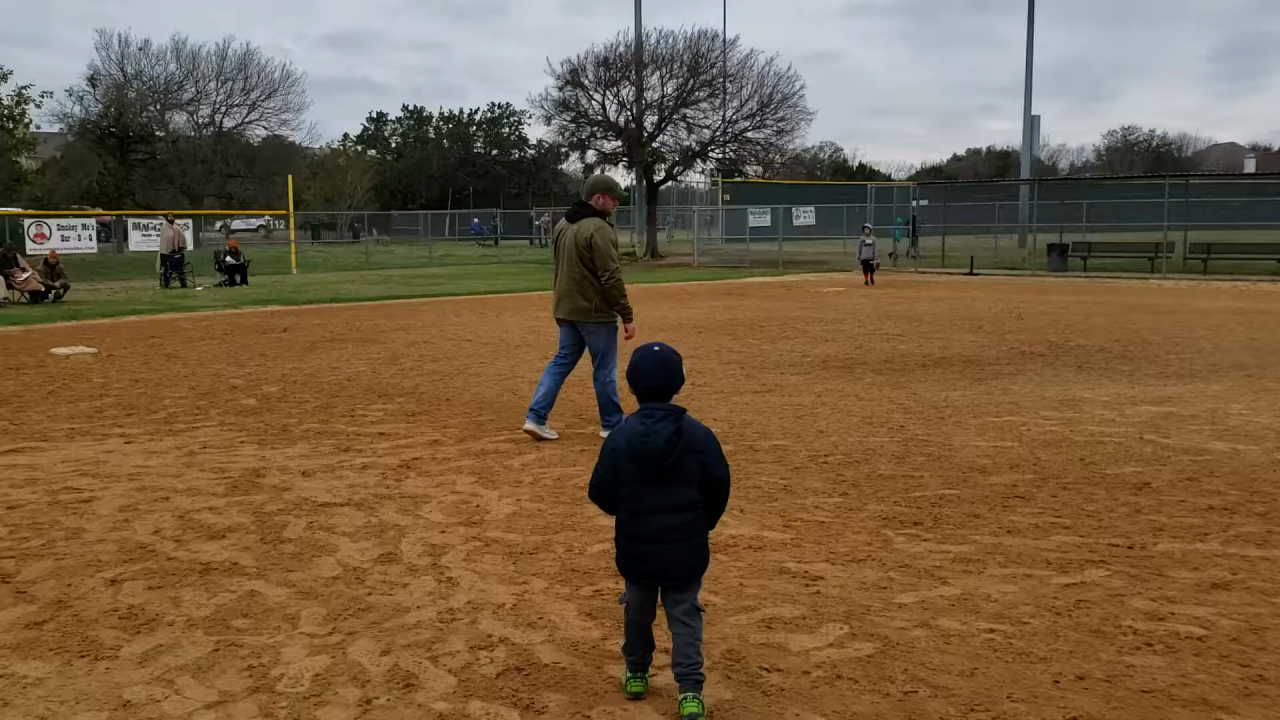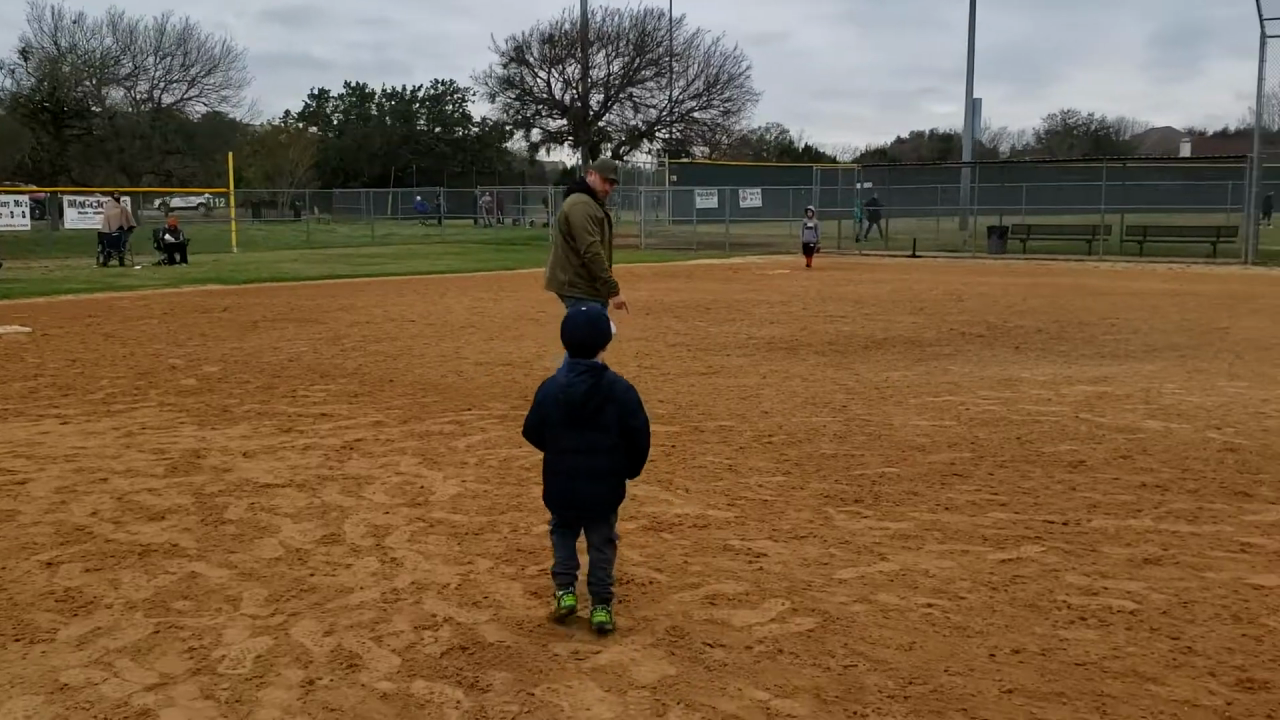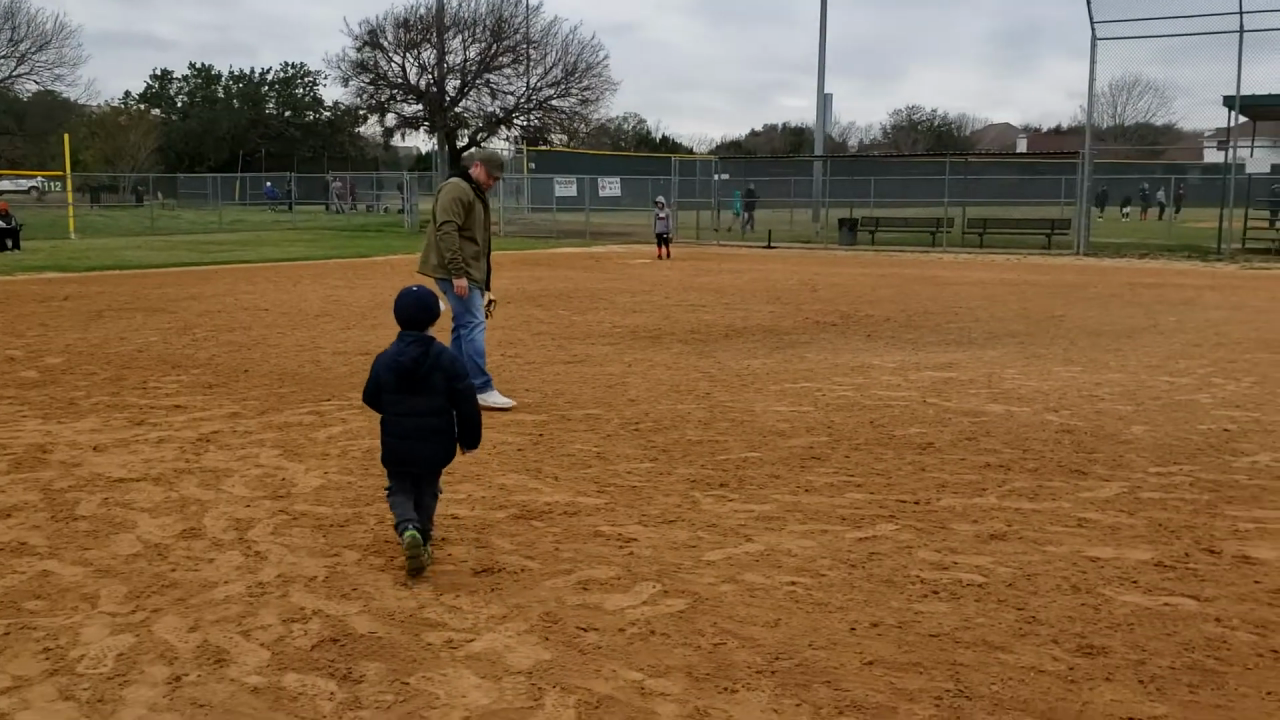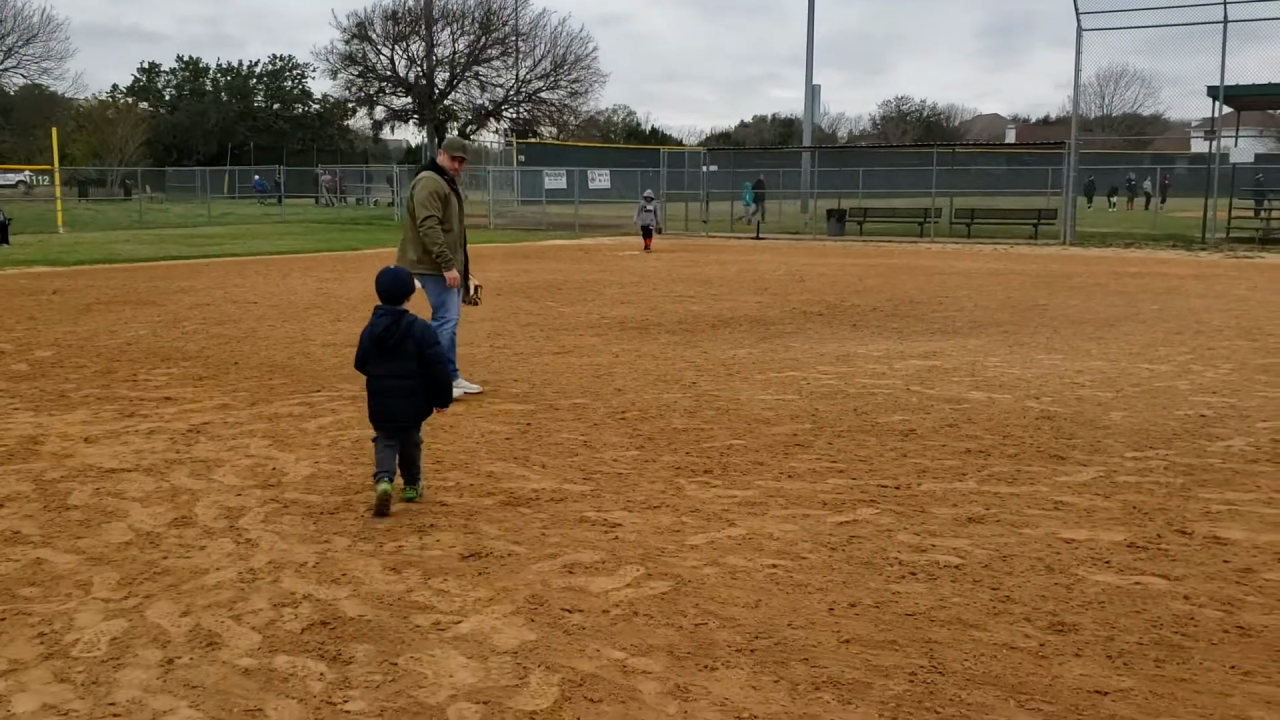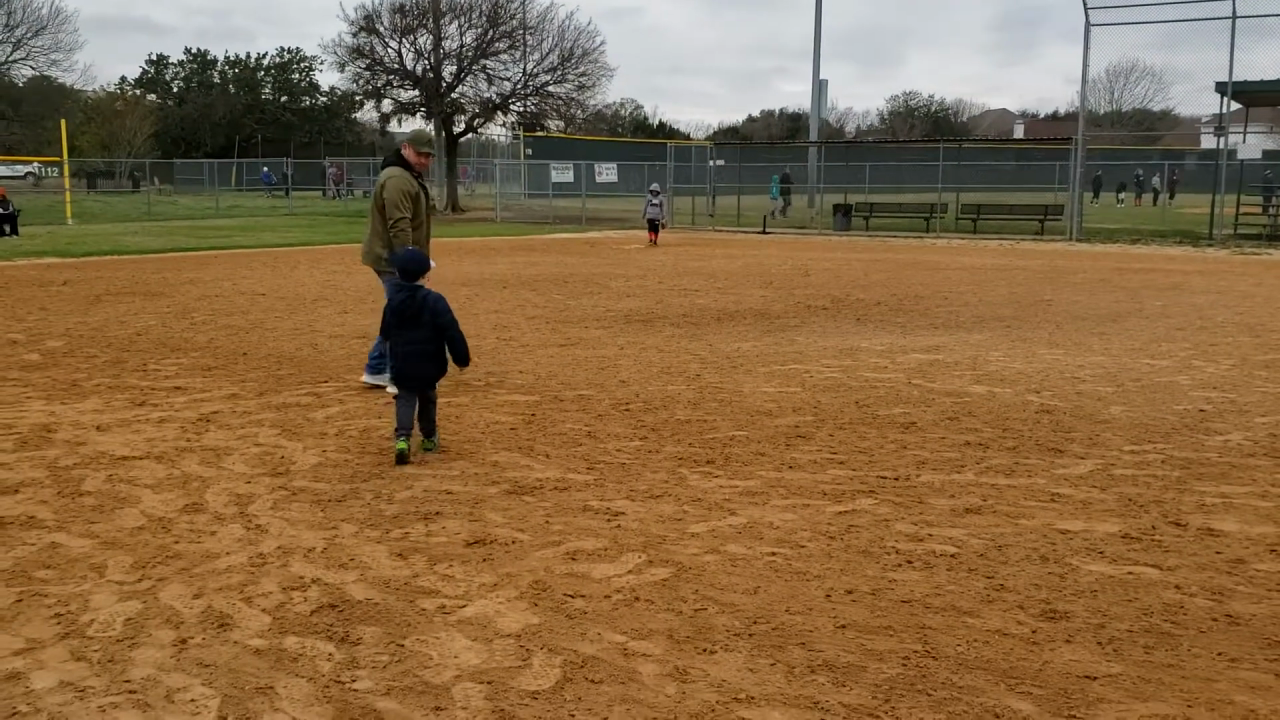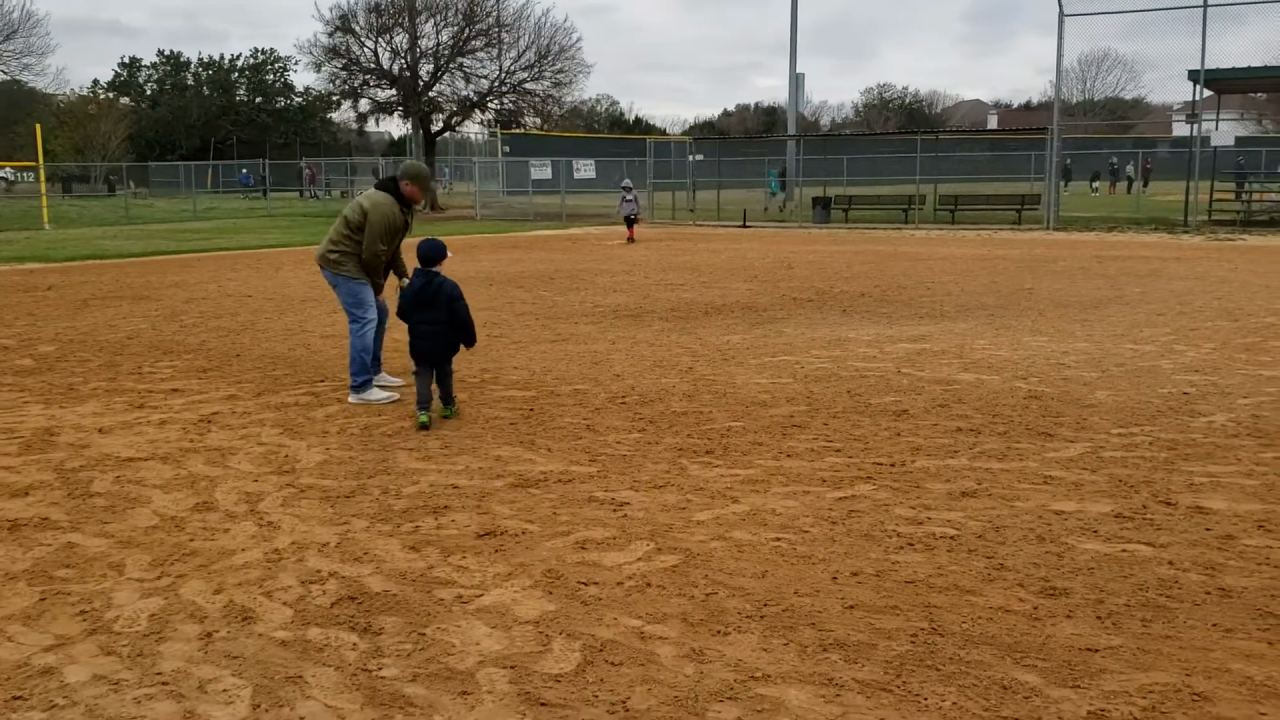
dt=0.7s
person 1, frame 1
left shoulder: (619, 438)
right shoulder: (699, 435)
left elbow: (600, 492)
right elbow: (718, 487)
right wrist: (703, 521)
left hip: (637, 545)
right hip: (686, 545)
left knee: (638, 609)
right knee: (685, 614)
left ankle: (636, 674)
person 1, frame 2
left shoulder: (550, 388)
right shoulder: (620, 389)
left elbow: (533, 433)
right elbow: (638, 436)
right wrist: (631, 469)
left hip: (562, 483)
right hip: (605, 483)
left knee: (564, 532)
right knee: (602, 541)
left ankle: (565, 591)
right ankle: (601, 607)
person 1, frame 3
left shoulder: (385, 360)
right shoulder: (447, 359)
left elbow: (372, 399)
right elbow: (466, 403)
right wrist: (469, 439)
left hip: (397, 444)
right hip: (435, 444)
left knee: (399, 491)
right knee: (427, 491)
left ankle: (409, 531)
right ankle: (422, 541)
person 1, frame 4
left shoulder: (370, 330)
right shoulder: (420, 329)
left elbow: (361, 364)
right elbow: (438, 367)
right wrist: (442, 399)
left hip: (381, 403)
right hip: (413, 401)
left knee: (385, 442)
right knee: (409, 440)
left ankle: (383, 481)
right ankle: (410, 485)
person 1, frame 5
left shoulder: (392, 302)
right shoulder: (434, 301)
left elbow: (385, 333)
right elbow: (452, 333)
right wrist: (462, 359)
left hip: (402, 366)
right hip: (429, 364)
left knee: (405, 401)
right knee: (427, 399)
left ankle: (403, 440)
right ankle: (429, 437)
person 1, frame 6
left shoulder: (411, 286)
right shoulder: (449, 287)
left elbow: (402, 313)
right elbow: (462, 316)
right wrist: (469, 339)
left hip: (419, 342)
right hip: (444, 341)
left knee: (423, 374)
right knee: (444, 372)
left ankle: (423, 411)
right ankle: (448, 405)
person 2, frame 1
left shoulder: (563, 224)
right shoulder: (599, 229)
right elbow: (611, 278)
right wrist: (627, 316)
left hip: (567, 308)
right hip: (595, 311)
left knee: (562, 361)
right knee: (605, 368)
left ankle: (536, 417)
right ankle: (612, 425)
person 2, frame 2
left shoulder: (591, 204)
right shoulder: (581, 205)
right elbow: (592, 251)
left wrist: (607, 289)
right wrist: (613, 290)
left hip: (584, 285)
right hip: (581, 286)
person 2, frame 3
left shoulder: (477, 194)
right shoulder: (456, 189)
right elbow: (447, 232)
left wrist: (484, 285)
right wrist: (458, 273)
left hip: (470, 273)
right hip: (456, 273)
left knee: (464, 325)
right knee: (473, 324)
right ankle: (482, 389)
person 2, frame 4
left shoulder: (448, 184)
right shoulder: (429, 182)
right elbow: (428, 227)
left wrist: (461, 269)
right wrist: (448, 266)
left hip: (447, 266)
right hip: (434, 266)
left knee: (448, 319)
right knee: (446, 319)
left ankle: (447, 377)
person 2, frame 5
left shoulder: (409, 177)
right shoulder: (398, 179)
right elbow: (399, 229)
left hip: (392, 260)
right hip: (394, 261)
left ankle: (375, 371)
person 2, frame 6
left shoulder: (396, 202)
right shoulder: (384, 206)
left elbow: (391, 247)
right elbow: (372, 253)
left wrist: (403, 276)
right wrist: (377, 287)
left hip: (352, 264)
right hip: (342, 263)
left knee: (379, 314)
right knee: (365, 319)
left ankle: (373, 372)
right ankle: (361, 389)
